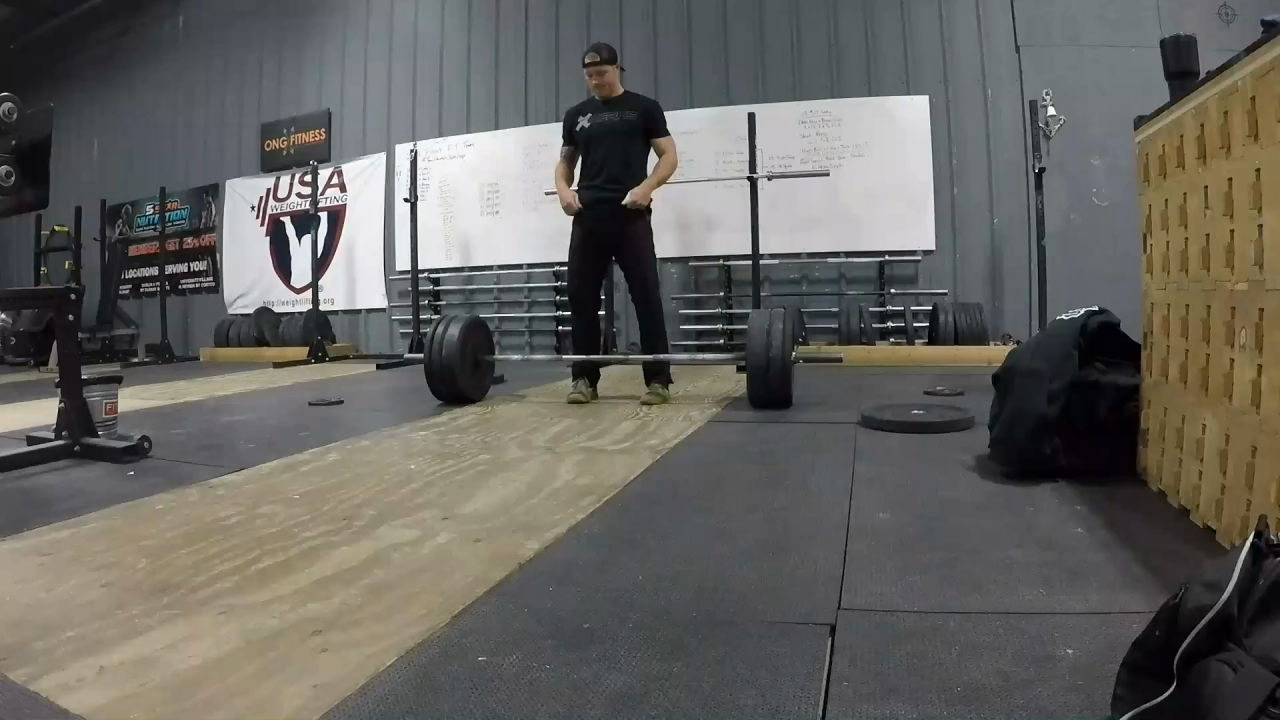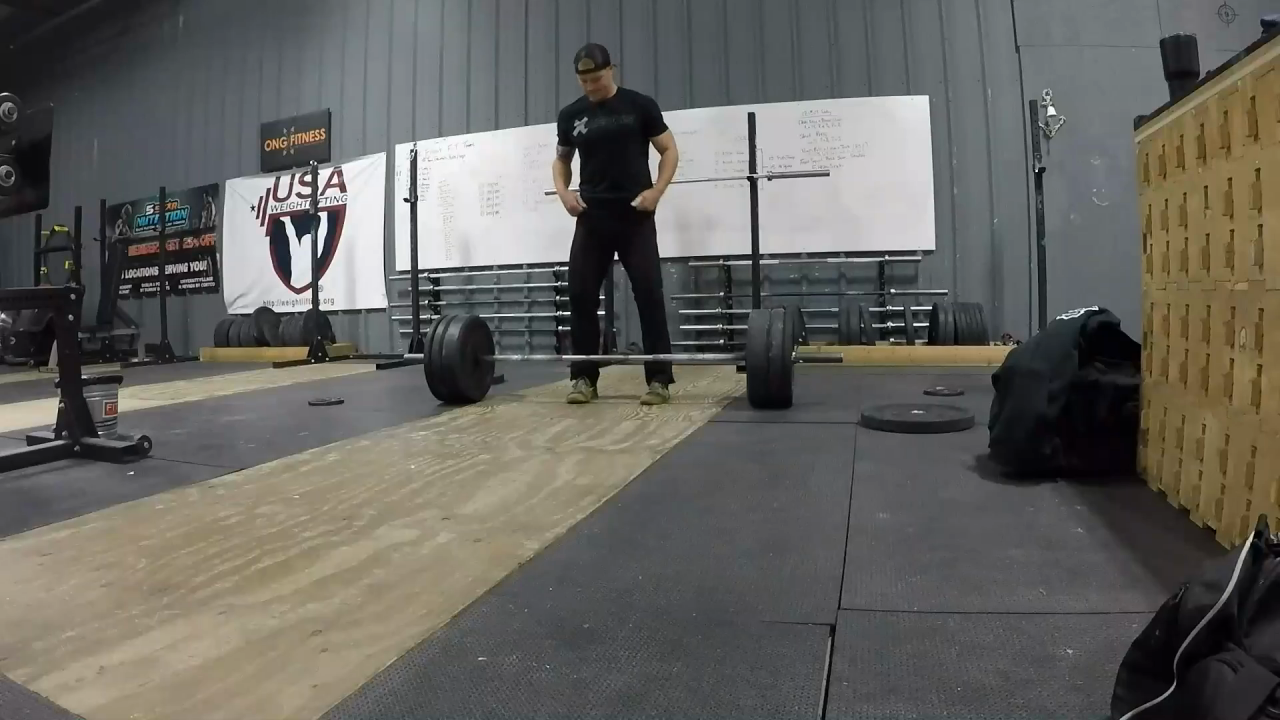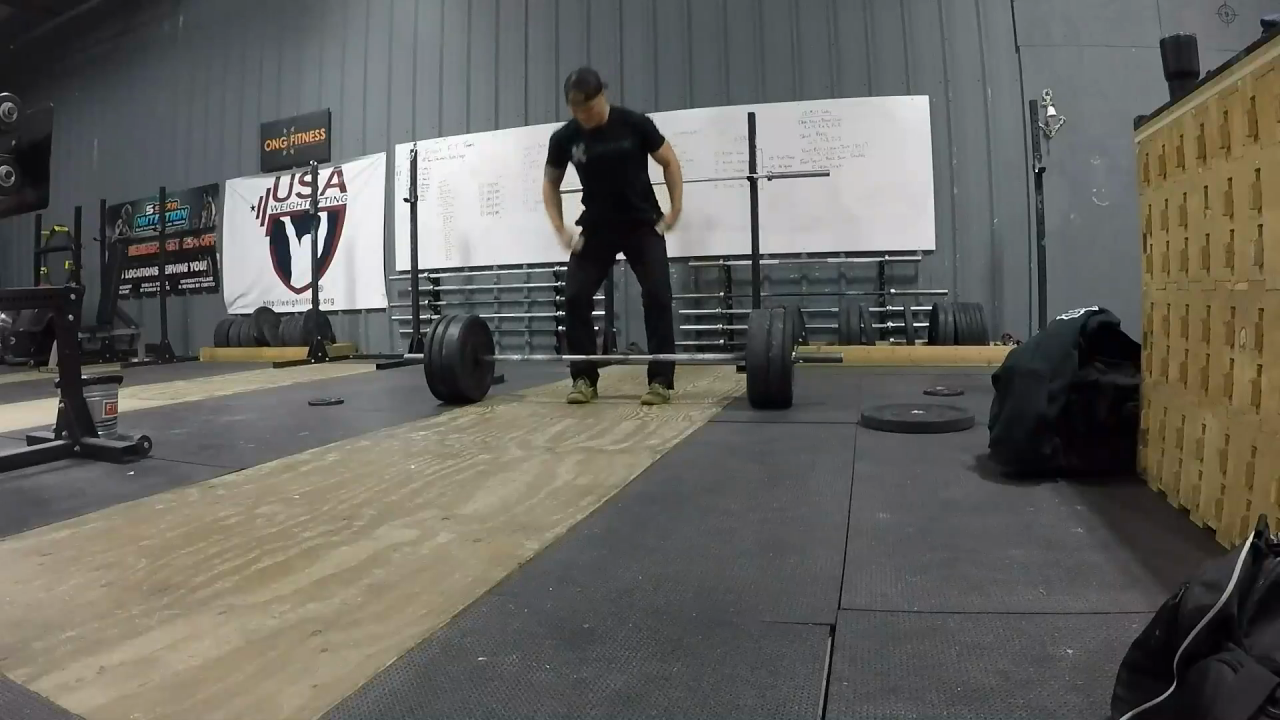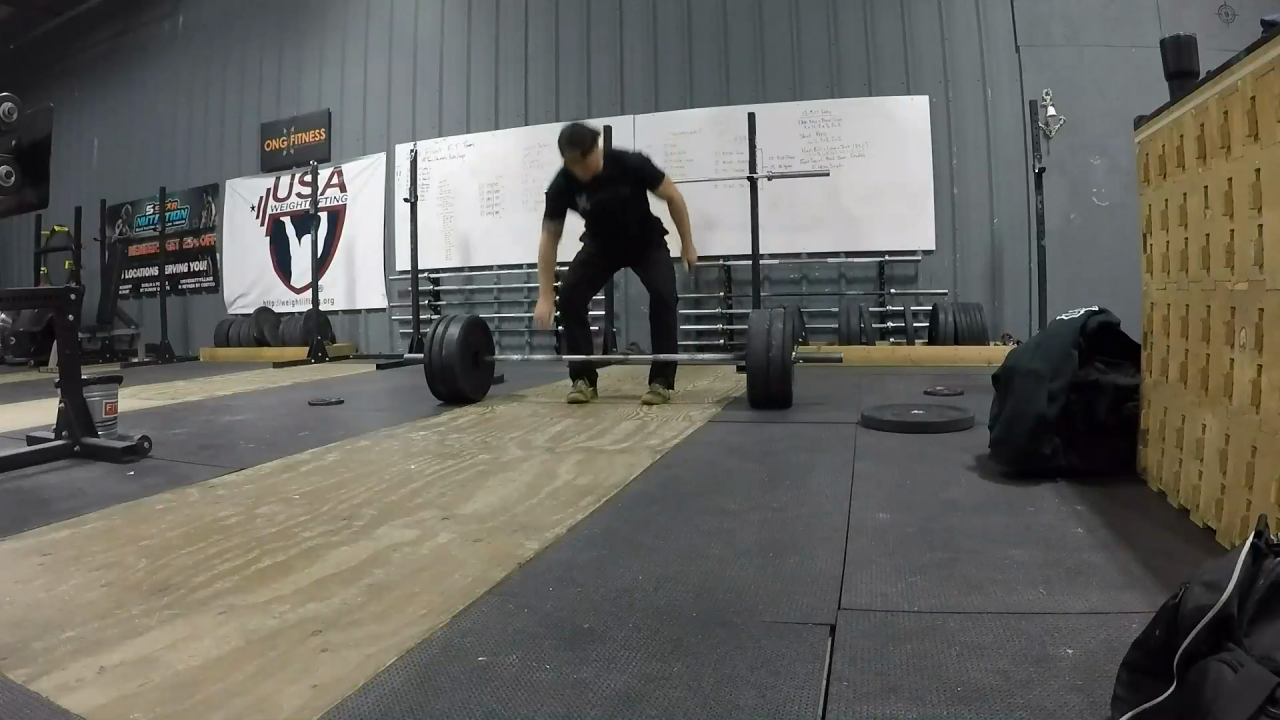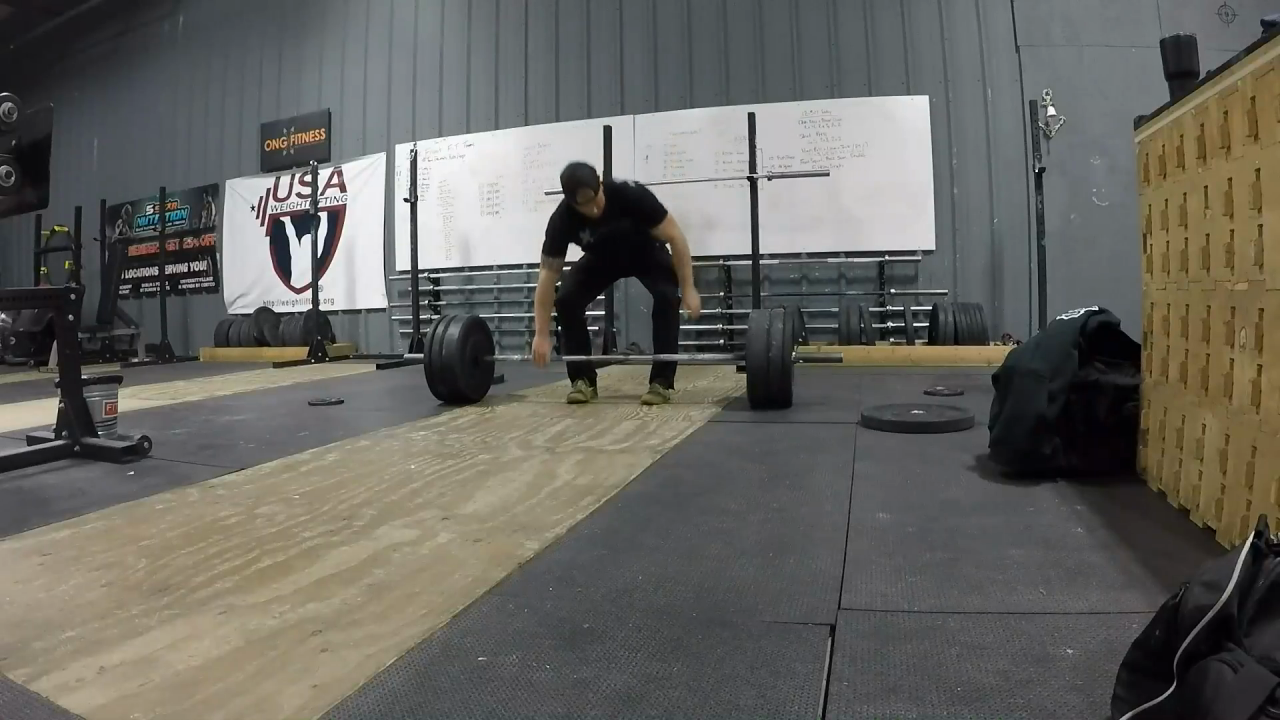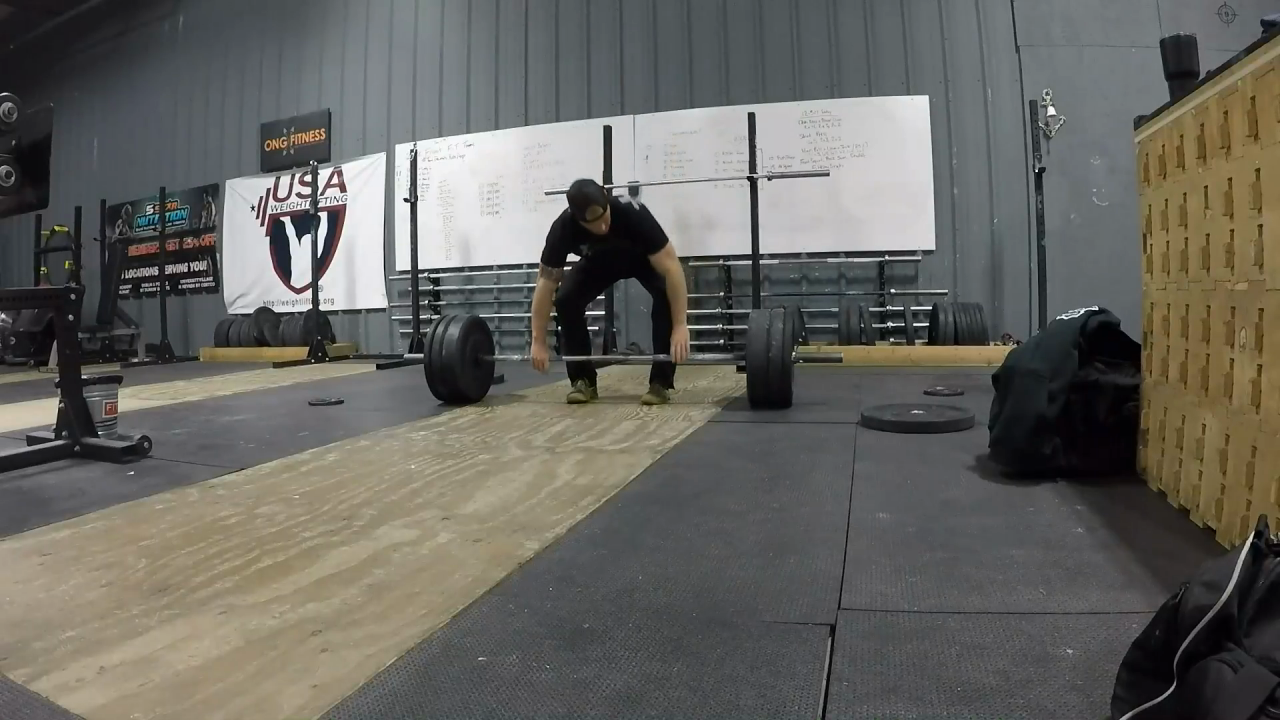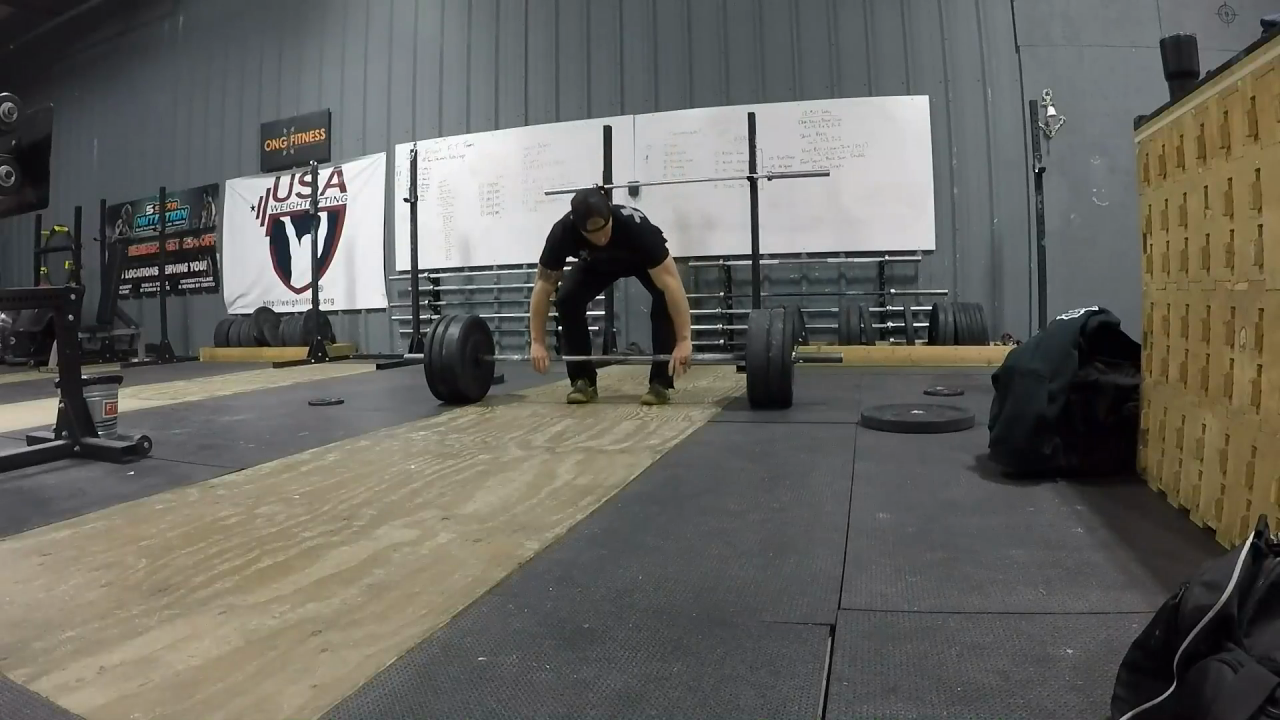
dt=0.2s
person 1, frame 1
left shoulder: (643, 107)
right shoulder: (576, 115)
left elbow: (669, 155)
right elbow: (564, 162)
left wrist: (647, 187)
right wrist: (563, 190)
left hip: (630, 215)
right hip: (587, 217)
left knee: (646, 297)
right knee: (582, 299)
left ankle: (658, 380)
right ankle: (585, 379)
person 1, frame 2
left shoulder: (639, 106)
right shoulder: (570, 115)
left elbow: (668, 150)
right elbow: (561, 161)
left wrist: (657, 189)
right wrist: (564, 192)
left hip: (636, 217)
right hip: (591, 218)
left knee: (648, 294)
right knee: (580, 295)
left ankle: (659, 379)
right ankle: (584, 378)
person 1, frame 3
left shoulder: (634, 123)
right shoulder: (563, 138)
left elbow: (669, 162)
right elbow: (551, 184)
left wrist: (674, 210)
right wrist: (561, 229)
left hip: (642, 225)
right hip: (597, 228)
left knee: (657, 294)
right knee: (575, 295)
left ankle: (660, 380)
right ankle: (584, 379)
person 1, frame 4
left shoulder: (631, 164)
right shoulder: (560, 186)
left elbow: (673, 196)
right elbow: (549, 238)
left wrist: (687, 244)
right wrist: (545, 297)
left hip: (646, 243)
right hip: (600, 246)
left knee: (663, 294)
right knee: (569, 296)
left ankle: (661, 381)
right ankle: (583, 379)
person 1, frame 5
left shoulder: (631, 195)
right shoulder: (562, 220)
left elbow: (674, 236)
right elbow: (547, 275)
left wrist: (688, 289)
right wrist: (541, 334)
left hip: (646, 254)
right hip: (599, 259)
left knee: (668, 296)
right knee: (565, 299)
left ankle: (661, 381)
right ankle: (583, 379)
person 1, frame 6
left shoulder: (633, 214)
right shoulder: (562, 229)
left elbow: (670, 267)
right elbow: (545, 287)
left wrist: (680, 327)
right wrist: (538, 342)
left hip: (643, 258)
right hip: (598, 263)
left knee: (667, 295)
right knee: (565, 300)
left ankle: (660, 382)
right ankle: (583, 380)
person 1, frame 7
left shoulder: (635, 225)
right shoulder: (562, 233)
left elbow: (671, 284)
right elbow: (543, 288)
left wrist: (683, 341)
right wrist: (537, 342)
left hip: (641, 258)
right hip: (596, 264)
left knee: (665, 297)
right knee: (567, 299)
left ankle: (660, 382)
right ankle: (583, 380)
